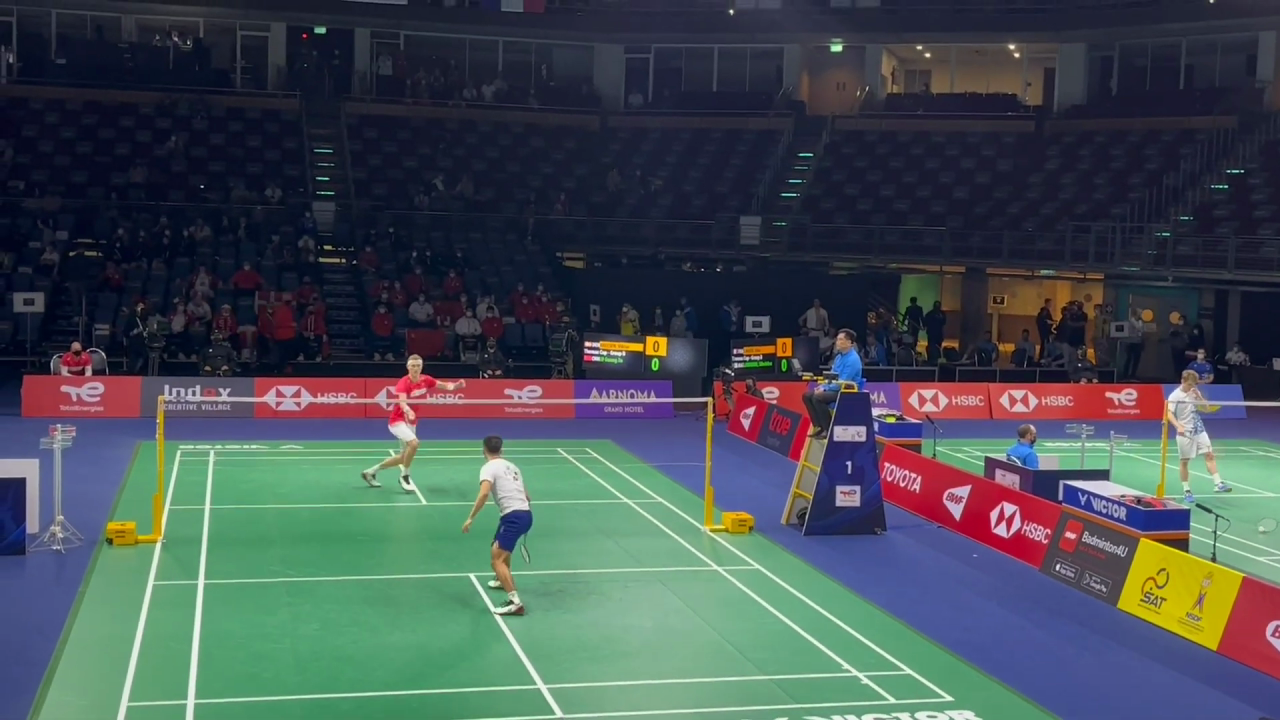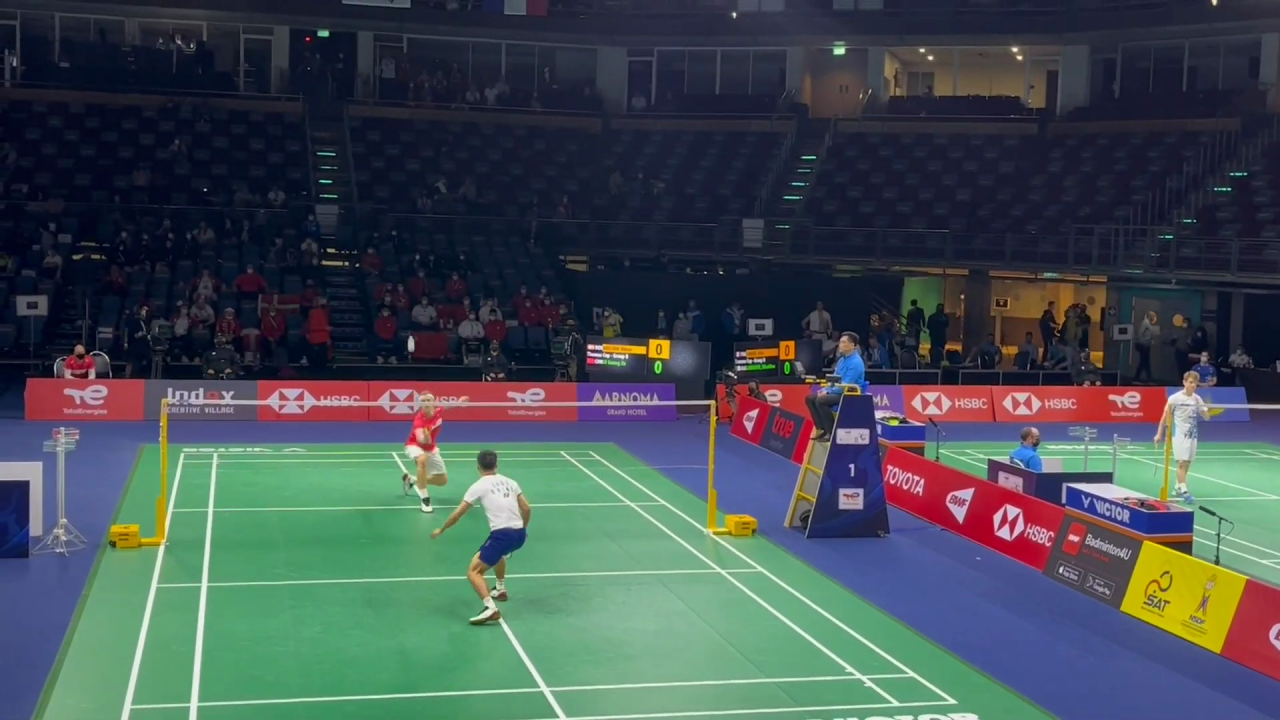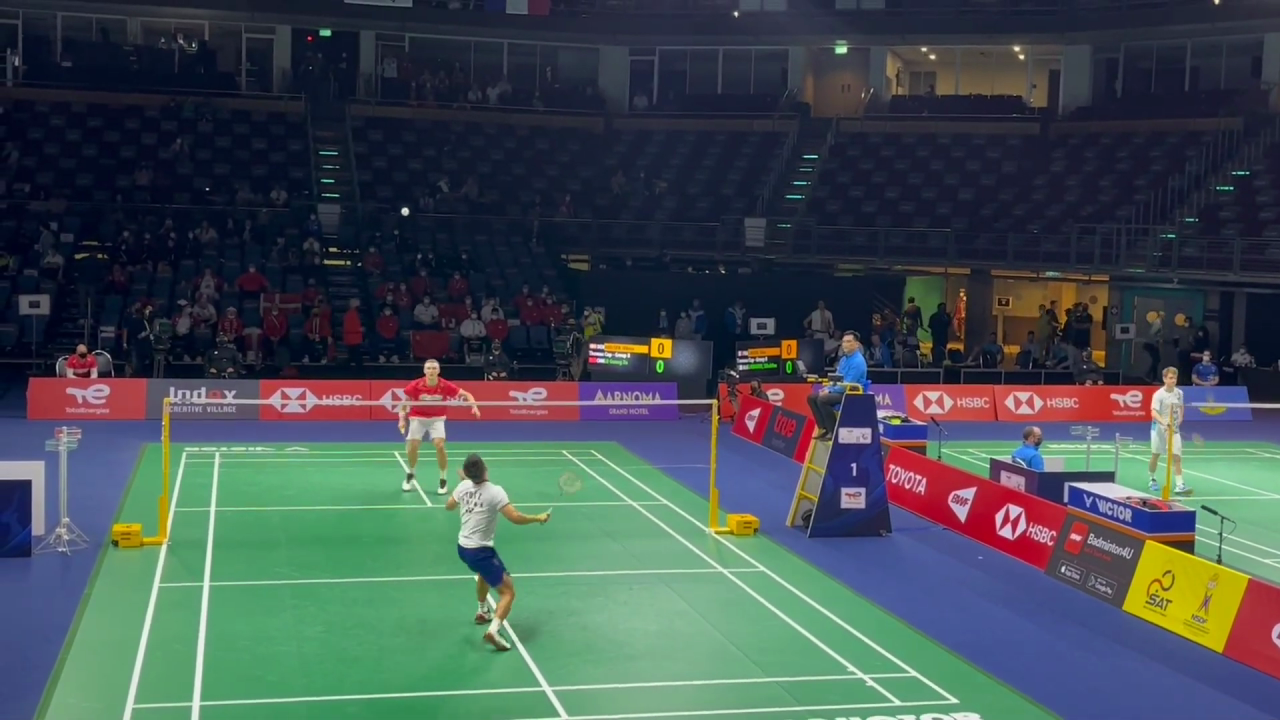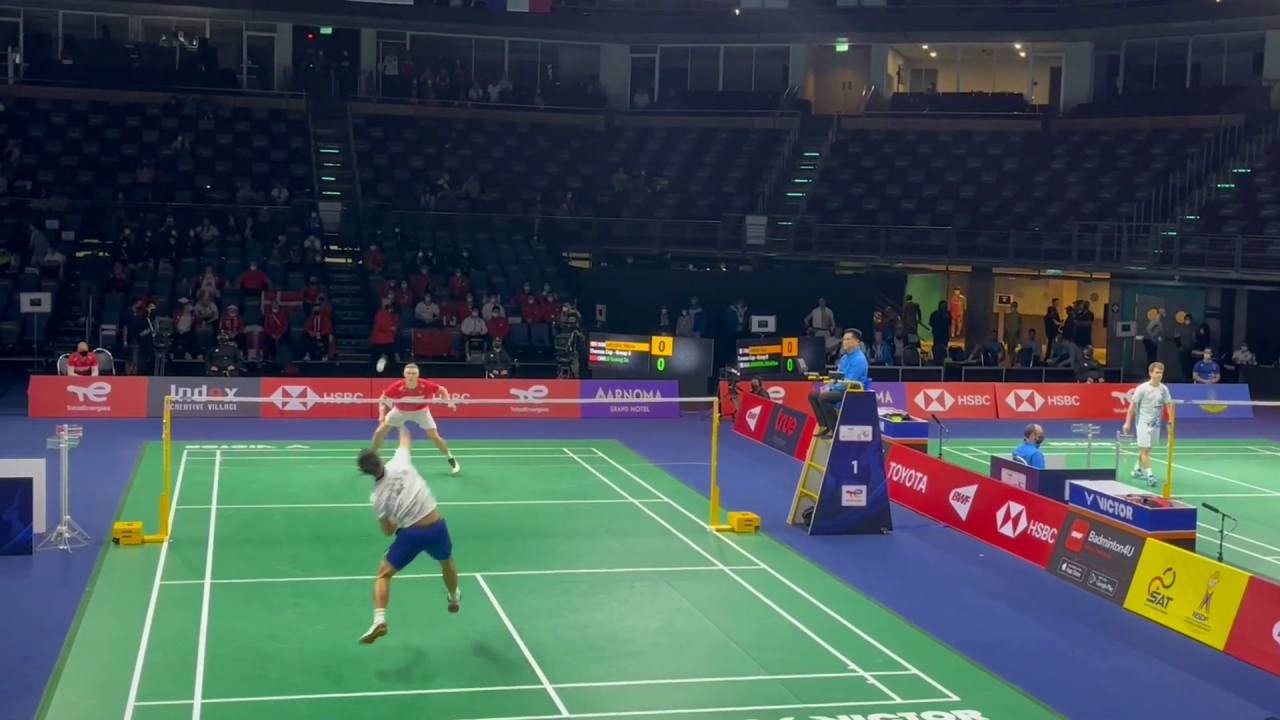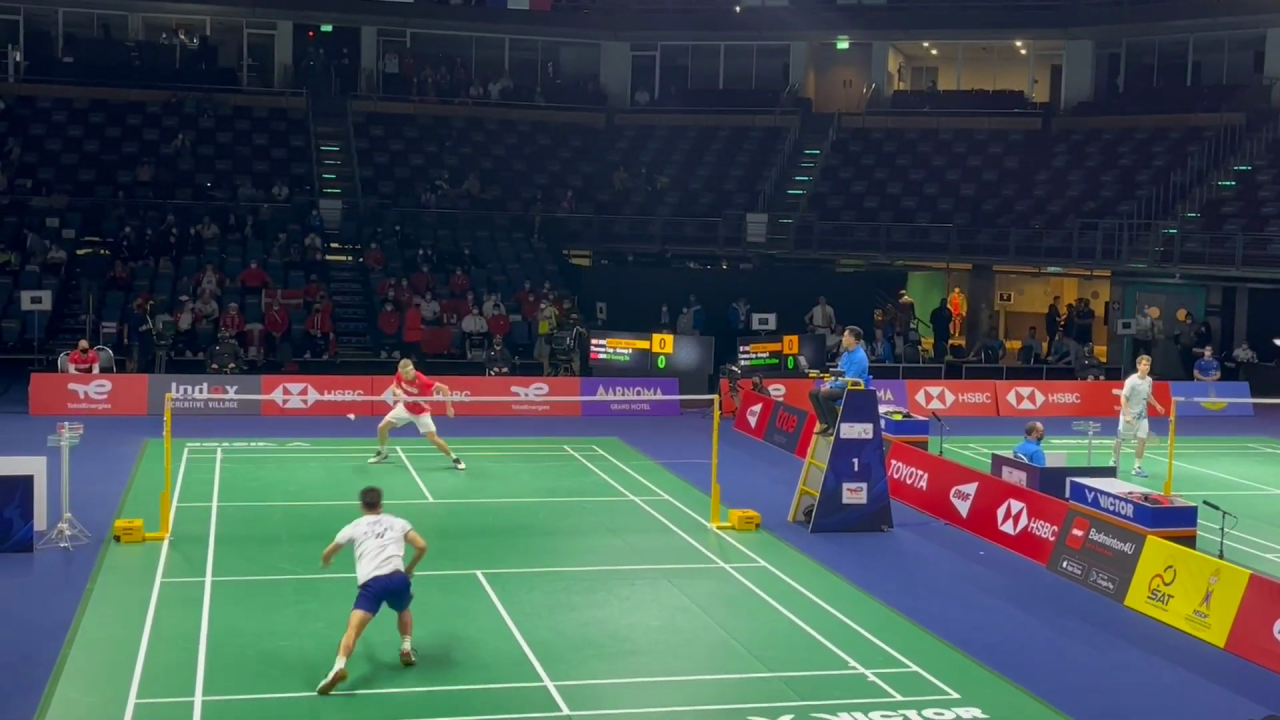
dt=0.5s
person 1, frame 1
left shoulder: (489, 468)
right shoulder: (511, 466)
left elbow: (484, 493)
left wrist: (470, 518)
left hip: (513, 517)
right hip: (526, 515)
left knee: (497, 560)
right knee: (502, 550)
left ankle: (516, 603)
right ankle: (502, 580)
person 1, frame 2
left shoulder: (478, 487)
right shoulder: (510, 482)
left elbow: (458, 513)
right elbow: (527, 509)
left wrist: (441, 530)
left hip: (502, 534)
right hip: (519, 534)
left knee: (473, 572)
right knee: (497, 554)
left ankle: (491, 609)
right ankle: (500, 590)
person 1, frame 3
left shoulder: (463, 486)
right shoulder: (494, 492)
left elbow: (449, 506)
right elbow: (515, 518)
right wrist: (538, 519)
left hip: (463, 548)
right hip: (480, 551)
left knee: (485, 573)
right knee: (507, 591)
left ankle: (482, 611)
right ankle: (494, 631)
person 1, frame 4
left shoulder: (377, 496)
right shoulder: (399, 464)
left elbow: (388, 530)
right elbow: (405, 441)
right wrist: (402, 431)
left hip: (409, 534)
right hip: (435, 529)
left knee: (382, 577)
right knee: (447, 562)
left ankle: (380, 622)
right ankle: (454, 598)
person 1, frame 5
left shoulder: (353, 527)
right shoulder: (397, 522)
left elbow: (327, 555)
right elbow: (420, 545)
left wrist: (325, 565)
right wrist: (410, 569)
left hip: (372, 583)
right hip: (398, 580)
left knee: (353, 631)
right knee: (404, 612)
left ankle: (338, 669)
right ankle: (407, 649)
